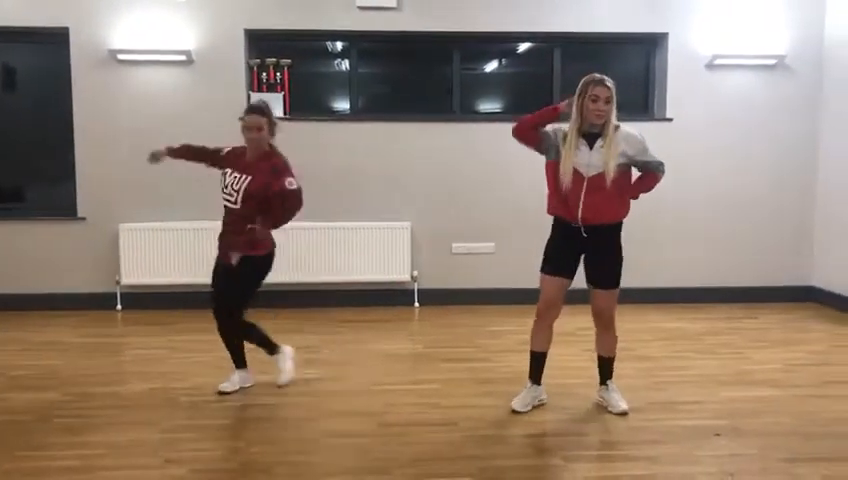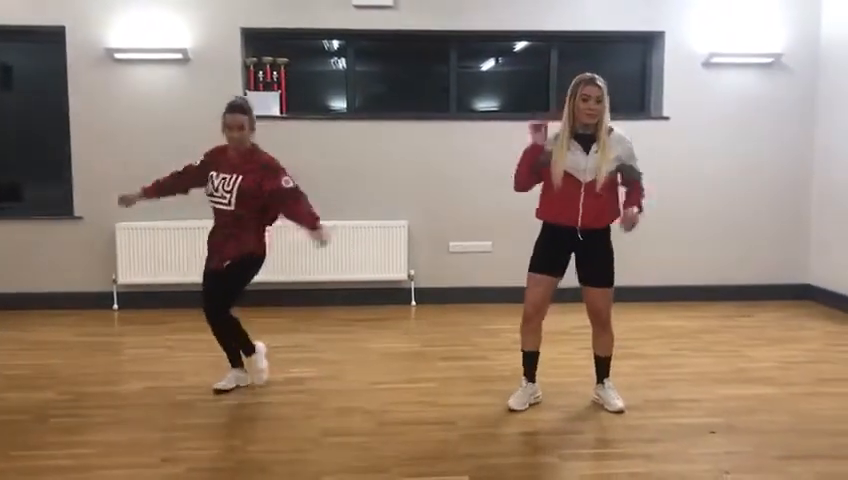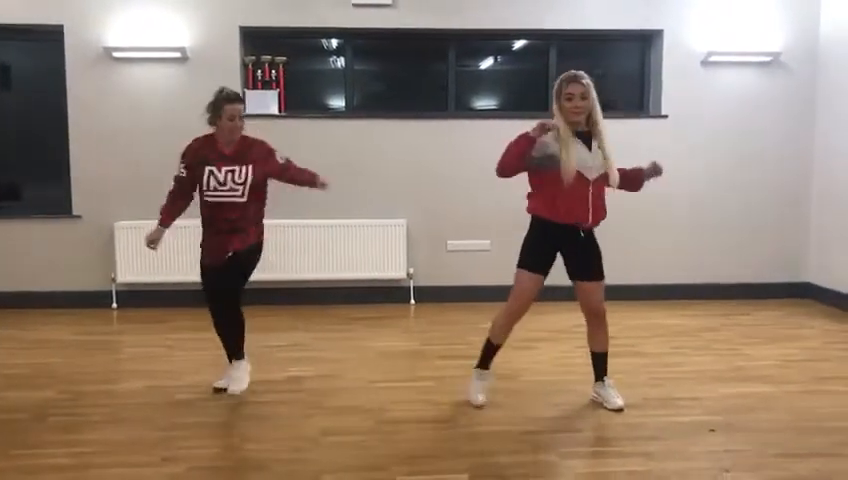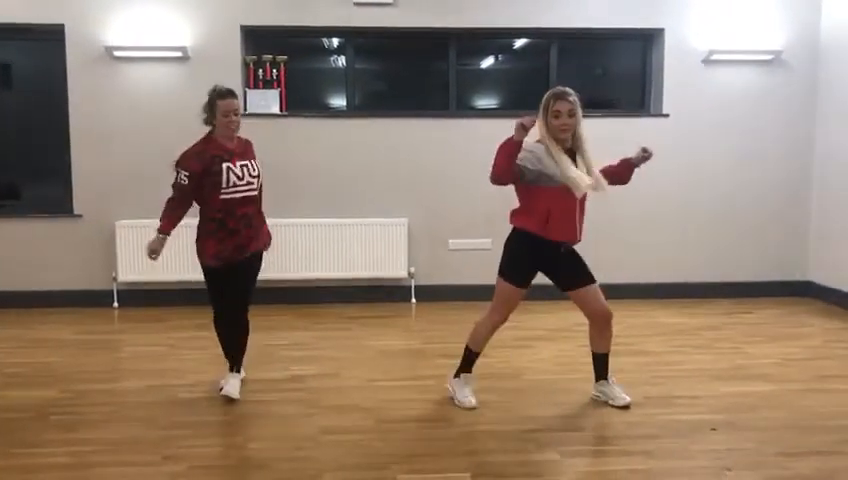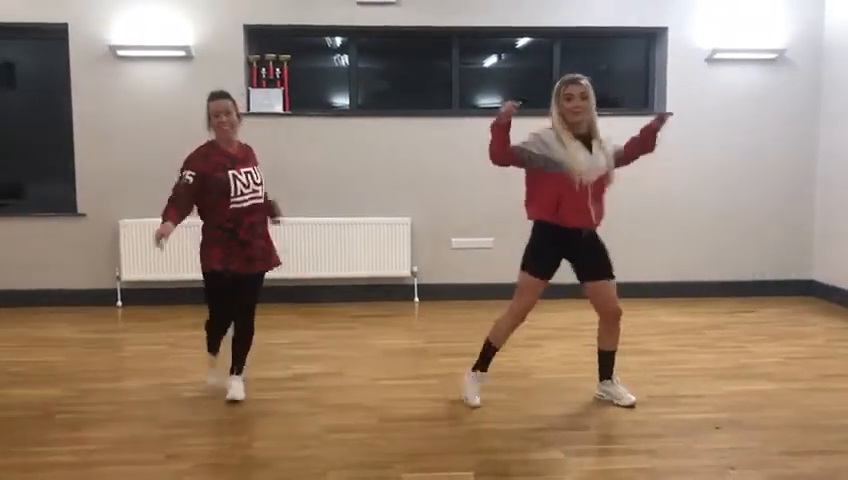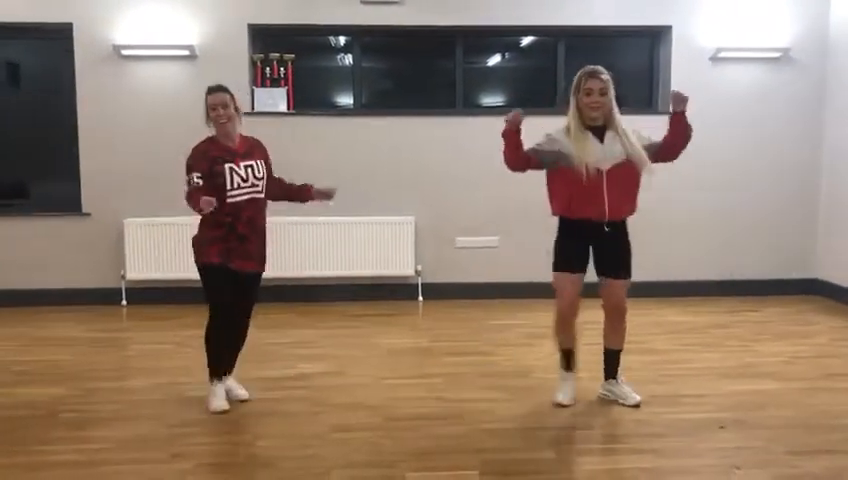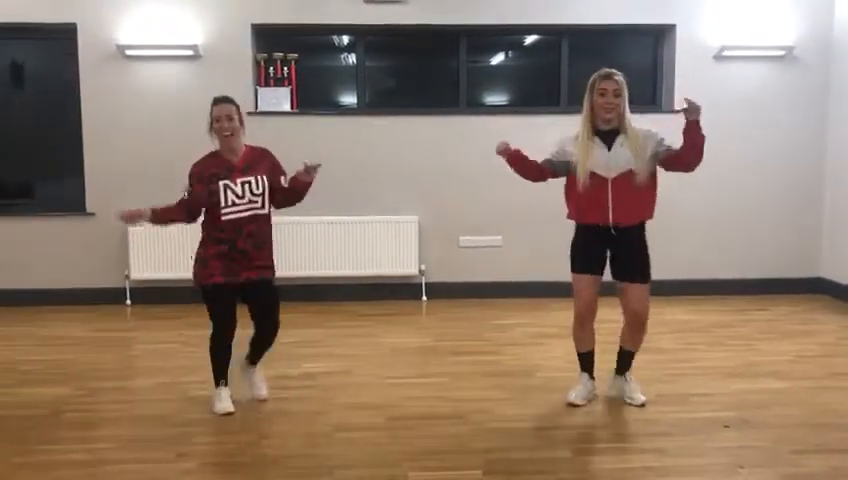
dt=0.2s
person 1, frame 1
left shoulder: (626, 140)
right shoulder: (560, 140)
left elbow: (656, 170)
right elbow: (521, 131)
left wrist: (629, 195)
right wrist: (558, 111)
left hip: (605, 235)
right hip: (565, 232)
left knee: (604, 317)
right knee: (545, 311)
left ankle: (606, 387)
right ankle: (535, 387)
person 1, frame 2
left shoulder: (618, 143)
right shoulder: (554, 143)
left elbow: (634, 180)
right elbow: (522, 183)
left wrist: (632, 207)
right wrist: (535, 147)
left hip: (596, 237)
right hip: (555, 233)
left knee: (601, 317)
right knee: (532, 312)
left ankle: (603, 385)
right ankle: (529, 385)
person 1, frame 3
left shoulder: (599, 140)
right shoulder: (549, 141)
left elbow: (611, 177)
right elbow: (504, 169)
left wrist: (642, 174)
right wrist: (531, 136)
left hip: (583, 235)
right hip: (546, 230)
left knee: (597, 313)
right knee: (516, 308)
left ankle: (602, 383)
right ankle: (481, 372)
person 1, frame 4
left shoulder: (578, 156)
right shoulder: (537, 154)
left elbow: (599, 178)
right elbow: (499, 176)
left wrist: (631, 163)
right wrist: (516, 138)
left hip: (562, 249)
right hip: (528, 245)
left knee: (602, 315)
right knee: (497, 315)
left ankle: (603, 383)
right ankle: (461, 378)
person 1, frame 5
left shoulder: (600, 145)
right shoulder: (545, 141)
left elbow: (624, 155)
right elbow: (501, 156)
left wrist: (652, 130)
right wrist: (502, 124)
left hip: (587, 237)
right hip: (550, 235)
left knee: (612, 311)
right knee: (518, 310)
left ankle: (607, 382)
right ankle: (477, 373)
person 1, frame 6
left shoulder: (628, 138)
right shoulder: (561, 139)
left elbow: (667, 151)
right elbow: (519, 162)
left wrist: (678, 116)
right wrist: (512, 131)
left hip: (613, 231)
right hip: (573, 230)
left knee: (617, 309)
right knee: (566, 310)
left ankle: (612, 381)
right ankle: (567, 376)
person 1, frame 7
left shoulder: (644, 140)
right shoulder: (574, 146)
left elbow: (686, 162)
right elbow: (540, 172)
left wrist: (693, 125)
right wrist: (513, 156)
left hip: (630, 236)
right hip: (589, 235)
left knee: (638, 315)
right knee: (583, 312)
left ankle: (623, 375)
right ankle: (586, 379)
person 2, frame 1
left shoulder: (277, 166)
right shoulder: (236, 155)
left elbow: (293, 201)
right elbow: (208, 155)
left wrist: (264, 227)
right wrist: (168, 151)
left hip: (255, 254)
right hip: (229, 249)
left knee: (230, 317)
right knee: (220, 314)
left ankle: (279, 352)
right ankle: (242, 372)
person 2, frame 2
left shoulder: (264, 165)
right shoulder: (215, 157)
left elbow: (292, 199)
right elbow: (183, 179)
left wrist: (314, 225)
right wrist: (142, 194)
left hip: (247, 252)
right hip: (219, 247)
left knee: (216, 308)
right knee: (213, 310)
left ankle: (253, 351)
right ankle: (238, 370)
person 2, frame 3
left shoulder: (258, 149)
right shoulder: (197, 150)
left elbow: (286, 169)
right elbow: (182, 191)
left wrist: (314, 180)
right wrist: (162, 226)
left hip: (247, 241)
right hip: (213, 242)
left knee: (227, 301)
right knee: (217, 305)
left ankle: (239, 363)
right ankle: (236, 366)
person 2, frame 4
left shoulder: (246, 147)
right shoulder: (197, 155)
right elbow: (181, 198)
right wrist: (162, 234)
left hip: (251, 243)
right hip: (215, 246)
left knee: (239, 309)
right knee: (223, 310)
left ankle: (234, 373)
right ankle: (234, 368)
person 2, frame 5
left shoulder: (248, 153)
right shoulder: (201, 159)
right elbow: (182, 196)
left wrist: (269, 208)
right wrist: (169, 222)
left hip: (257, 252)
right hip: (219, 254)
left knee: (245, 317)
right knee: (221, 315)
left ankle: (236, 376)
right ankle: (212, 357)
person 2, frame 6
left shoulder: (256, 148)
right shoulder: (203, 153)
left elbow: (272, 185)
right elbow: (194, 191)
left wrist: (311, 193)
right wrist: (201, 201)
left hip: (251, 249)
right hip: (214, 250)
left knee: (242, 317)
right knee: (221, 315)
left ankle: (227, 376)
right ankle: (216, 382)
person 2, frame 7
left shoulder: (264, 160)
right shoulder: (204, 168)
left elbow: (285, 197)
right elbow: (188, 209)
left wrist: (302, 181)
right wrist: (148, 214)
left hip: (259, 264)
right hip: (217, 264)
left knee: (268, 326)
right knee: (224, 328)
left ankle: (251, 366)
right ankle: (221, 387)
